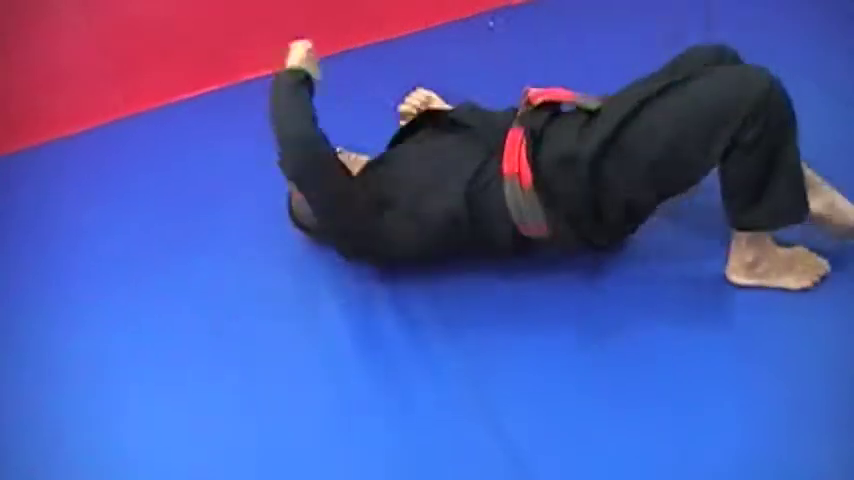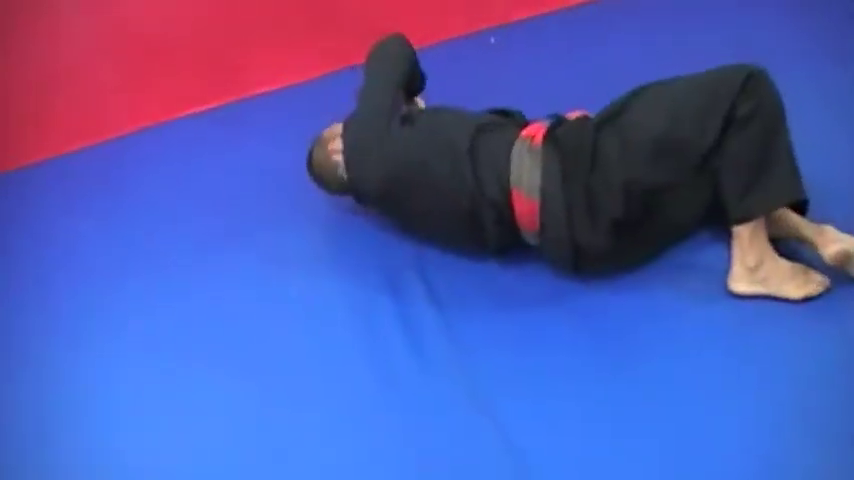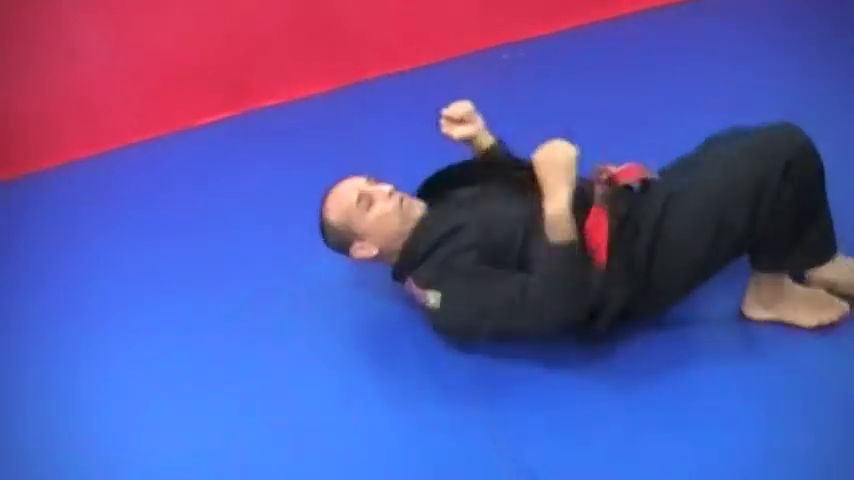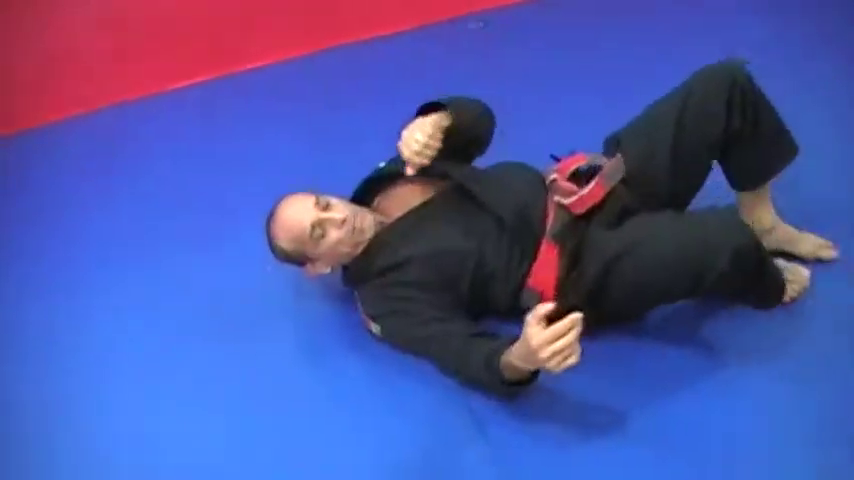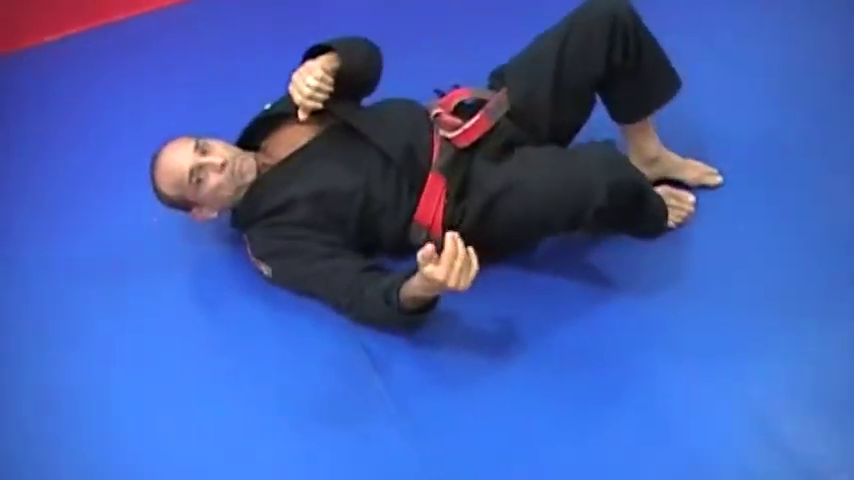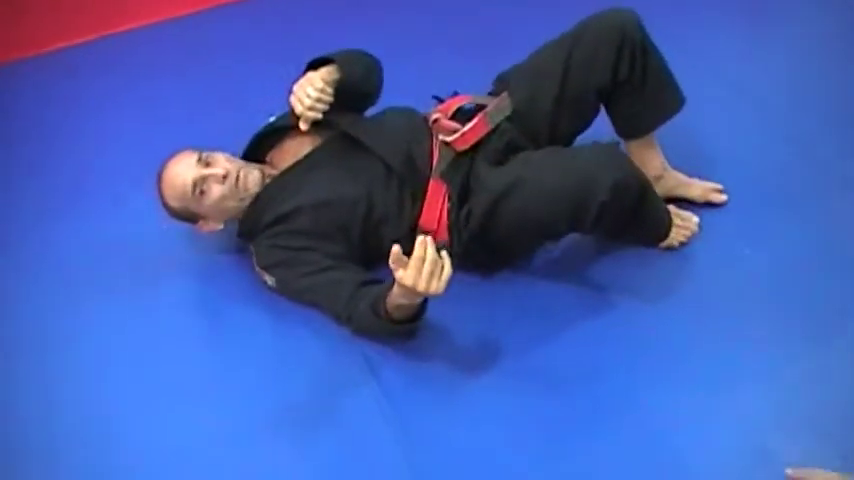
dt=0.5s
person 1, frame 1
left shoulder: (419, 158)
right shoulder: (375, 228)
left elbow: (496, 127)
right elbow: (305, 157)
left wrist: (447, 110)
right wrist: (297, 76)
left hip: (569, 136)
right hip: (573, 178)
left knee: (712, 66)
right knee: (754, 92)
left ankle: (803, 190)
right ankle: (753, 253)
person 1, frame 2
left shoulder: (386, 183)
right shoulder: (374, 150)
right elbow: (392, 53)
right wrist: (406, 101)
right hip: (578, 188)
right knee: (743, 88)
right ankle: (752, 262)
person 1, frame 3
left shoulder: (439, 206)
right shoulder: (444, 286)
right elbow: (555, 309)
left wrist: (484, 140)
right wrist: (558, 201)
left hip: (623, 212)
right hip: (634, 264)
left knee: (740, 145)
right knee: (785, 152)
right ankle: (771, 292)
person 1, frame 4
left shoulder: (402, 171)
right shoulder: (387, 297)
left elbow: (479, 118)
right elbow: (470, 355)
left wrist: (435, 123)
right wrist: (522, 358)
left hip: (595, 185)
right hip: (587, 268)
left knee: (725, 82)
right knee: (723, 242)
left ankle: (762, 223)
right ankle: (760, 279)
person 1, frame 5
left shoulder: (285, 115)
right shoulder: (274, 238)
left elbow: (367, 59)
right elbow: (364, 294)
left wrist: (324, 64)
right wrist: (420, 288)
left hip: (480, 118)
right hip: (474, 203)
right knee: (601, 176)
left ankle: (646, 153)
right ankle: (646, 209)
person 1, frame 6
left shoulder: (287, 129)
right shoulder: (279, 247)
left elbow: (365, 72)
right elbow: (363, 308)
left wrist: (322, 76)
right wrist: (403, 296)
left hip: (481, 125)
right hip: (476, 209)
left knee: (616, 30)
right knee: (600, 175)
left ankle: (650, 172)
right ankle: (651, 221)
